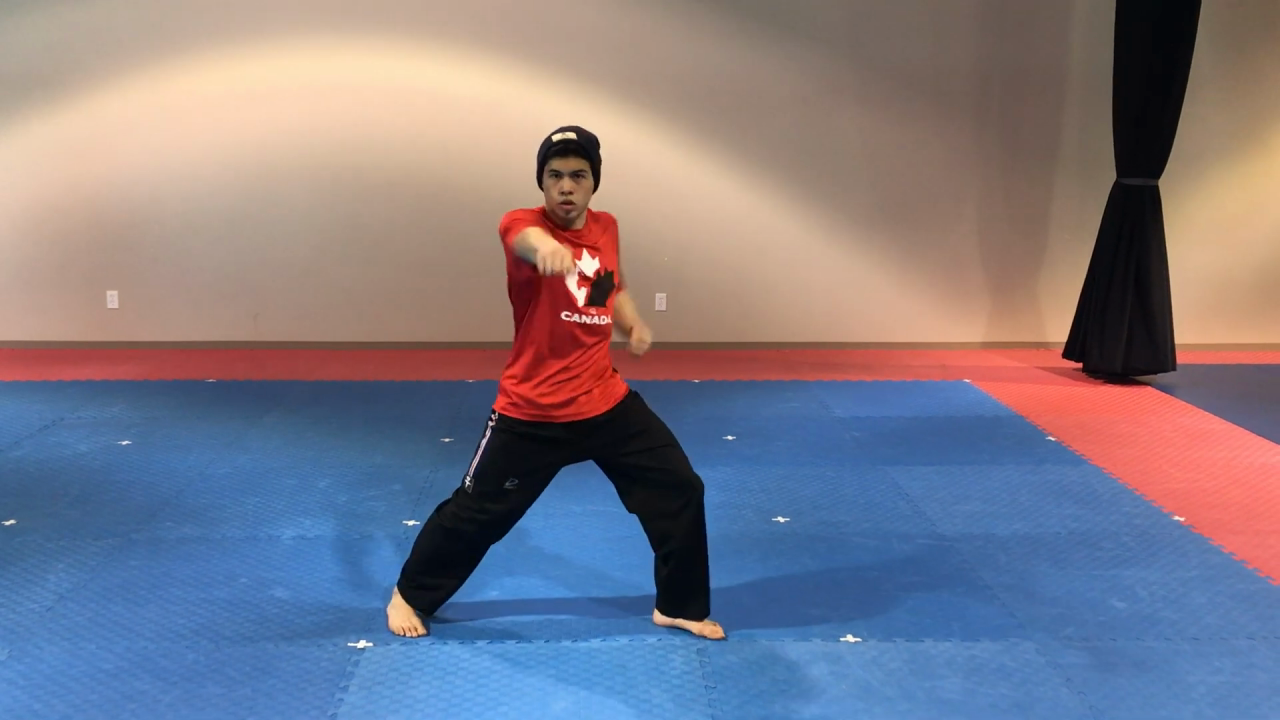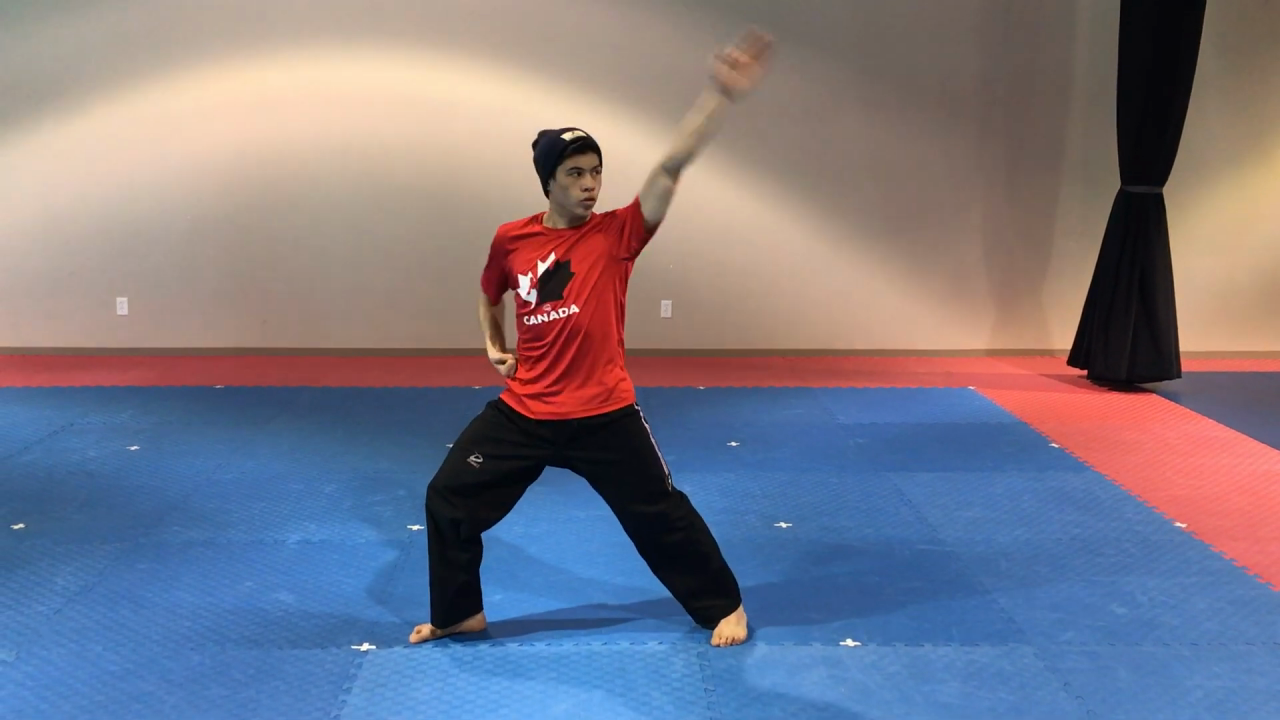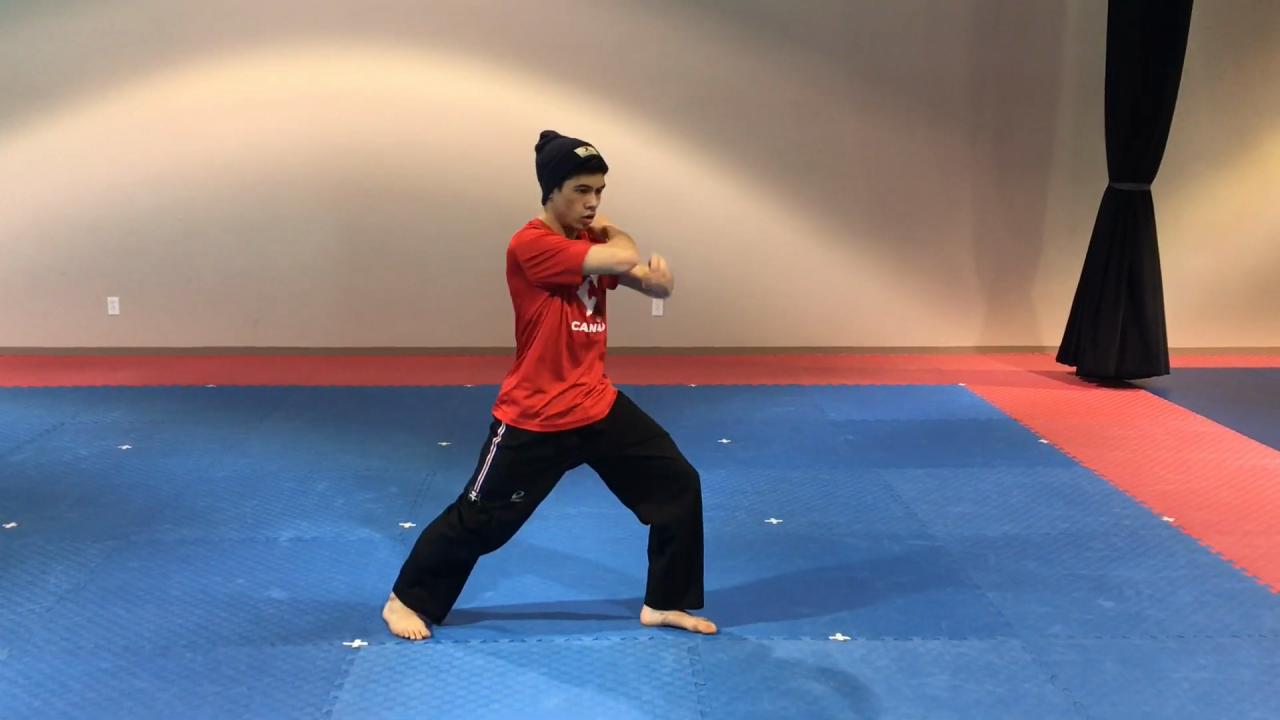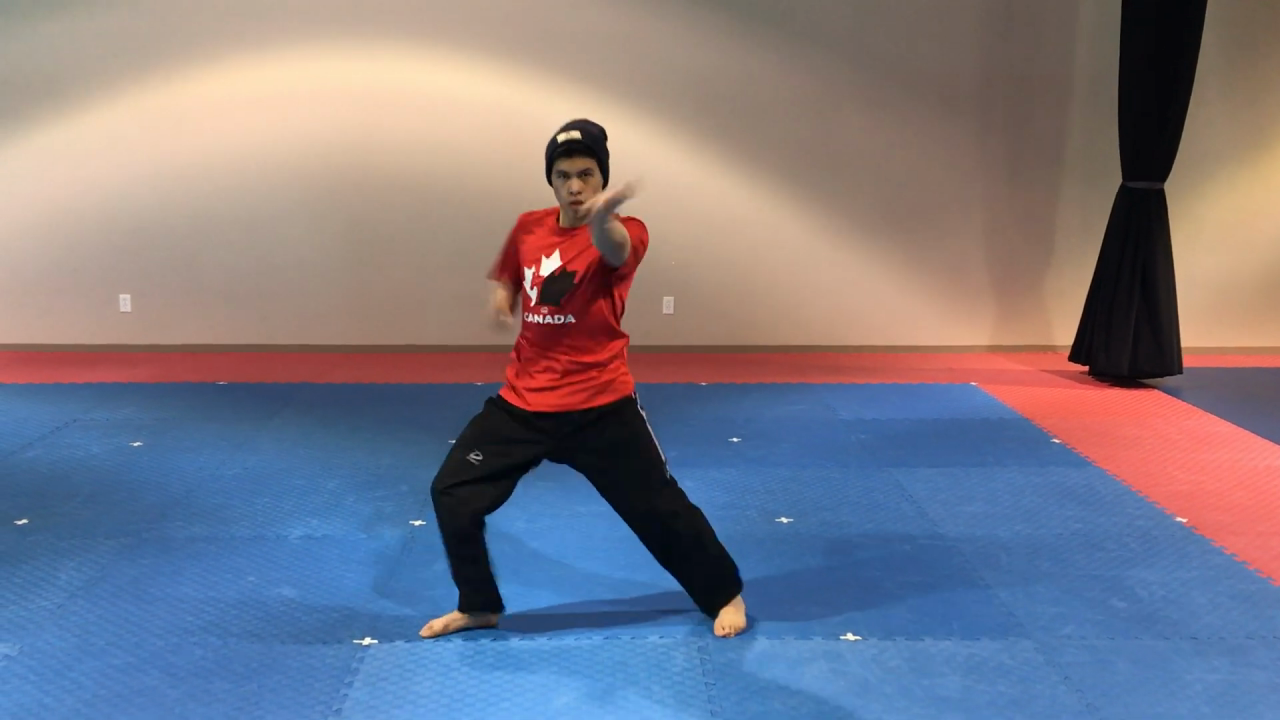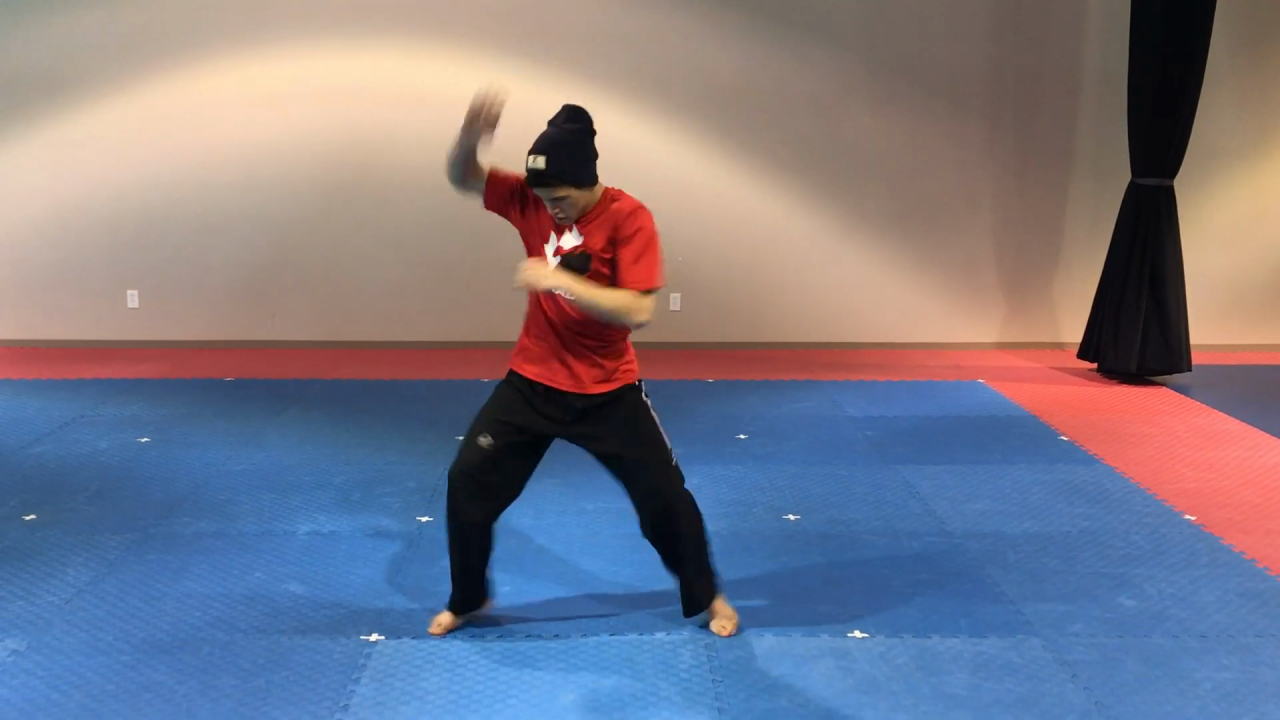
dt=1s
person 1, frame 1
left shoulder: (606, 228)
right shoulder: (522, 223)
right elbow: (536, 245)
left wrist: (632, 324)
right wrist: (551, 249)
left hip: (609, 404)
right hip: (531, 413)
left knee: (680, 489)
right knee: (476, 511)
left ankle: (681, 606)
right ankle: (410, 596)
person 1, frame 2
left shoulder: (617, 237)
right shoulder: (511, 239)
left elbow: (670, 169)
right elbow: (492, 295)
left wrist: (721, 92)
right wrist: (495, 346)
left hip: (604, 415)
right hip: (523, 412)
left knee: (659, 513)
right knee: (450, 498)
left ankle: (725, 605)
right ankle: (458, 613)
person 1, frame 3
left shoulder: (589, 237)
right shoulder: (530, 244)
left elbow: (656, 285)
right elbow: (620, 260)
left wrist: (658, 272)
right wrist: (619, 239)
left hip: (600, 406)
right hip: (534, 420)
left knee: (679, 485)
right knee: (479, 519)
left ankle: (666, 603)
right ankle: (406, 600)
person 1, frame 4
left shoulder: (628, 233)
right shoulder: (527, 227)
left elbow: (613, 248)
right elbow: (503, 282)
left wrist: (604, 215)
right wrist: (503, 303)
left hip: (601, 406)
right hip: (522, 403)
left knee: (658, 507)
right knee: (453, 490)
left ankle: (725, 596)
right ankle: (480, 605)
person 1, frame 5
left shoulder: (630, 217)
right shoulder: (534, 199)
left elbow: (639, 311)
right elbow: (461, 176)
left wrist: (563, 283)
right wrist: (473, 130)
left hip: (606, 390)
right hip: (533, 380)
left knee: (662, 496)
right knee: (470, 479)
left ankle: (705, 599)
right ankle: (467, 601)
